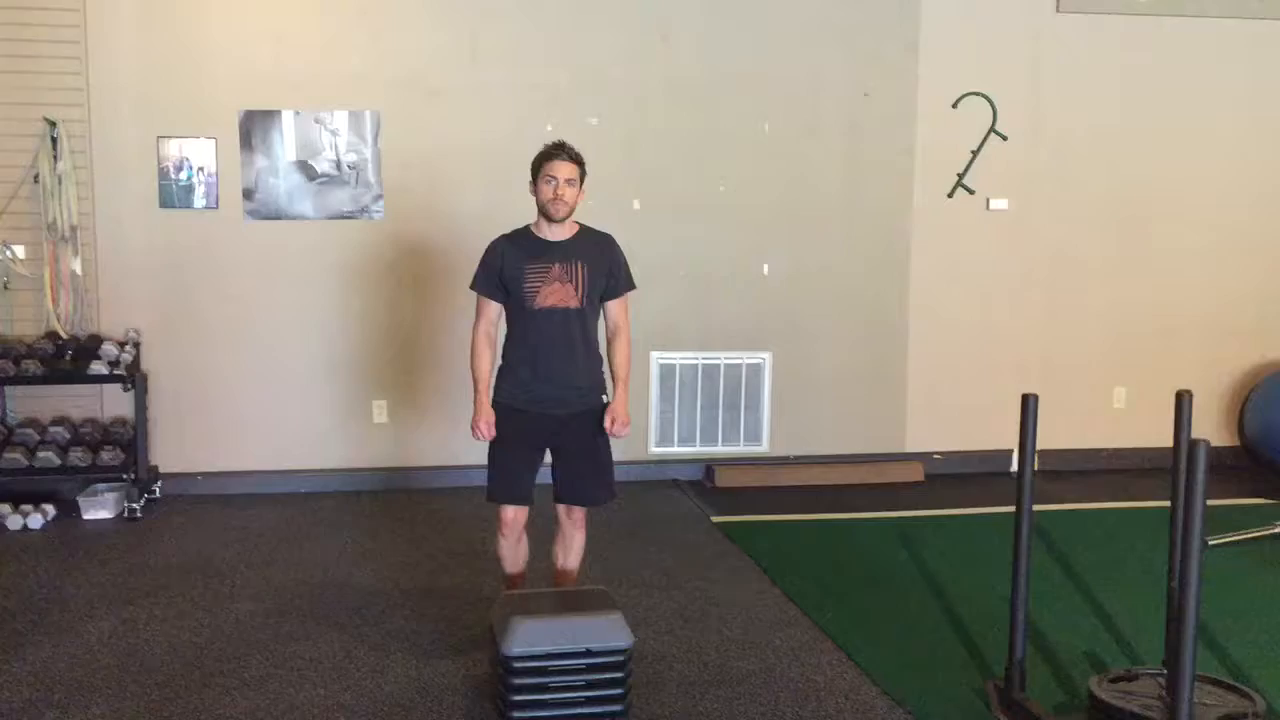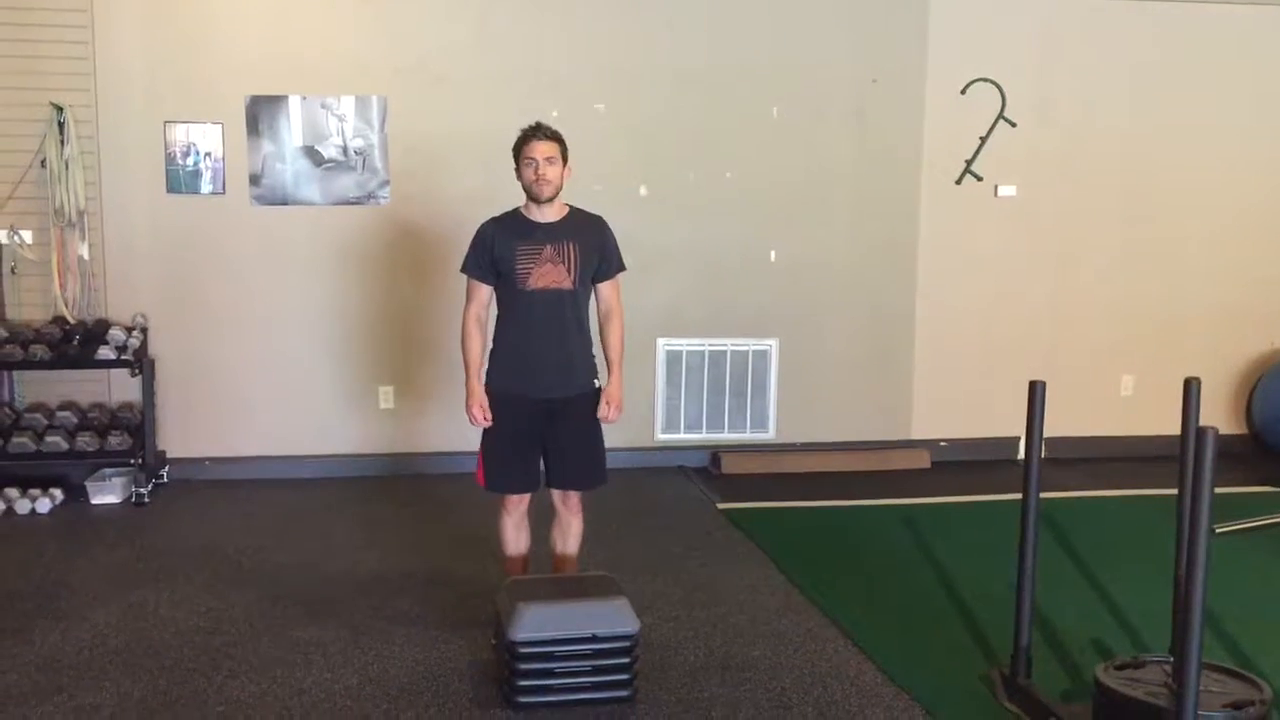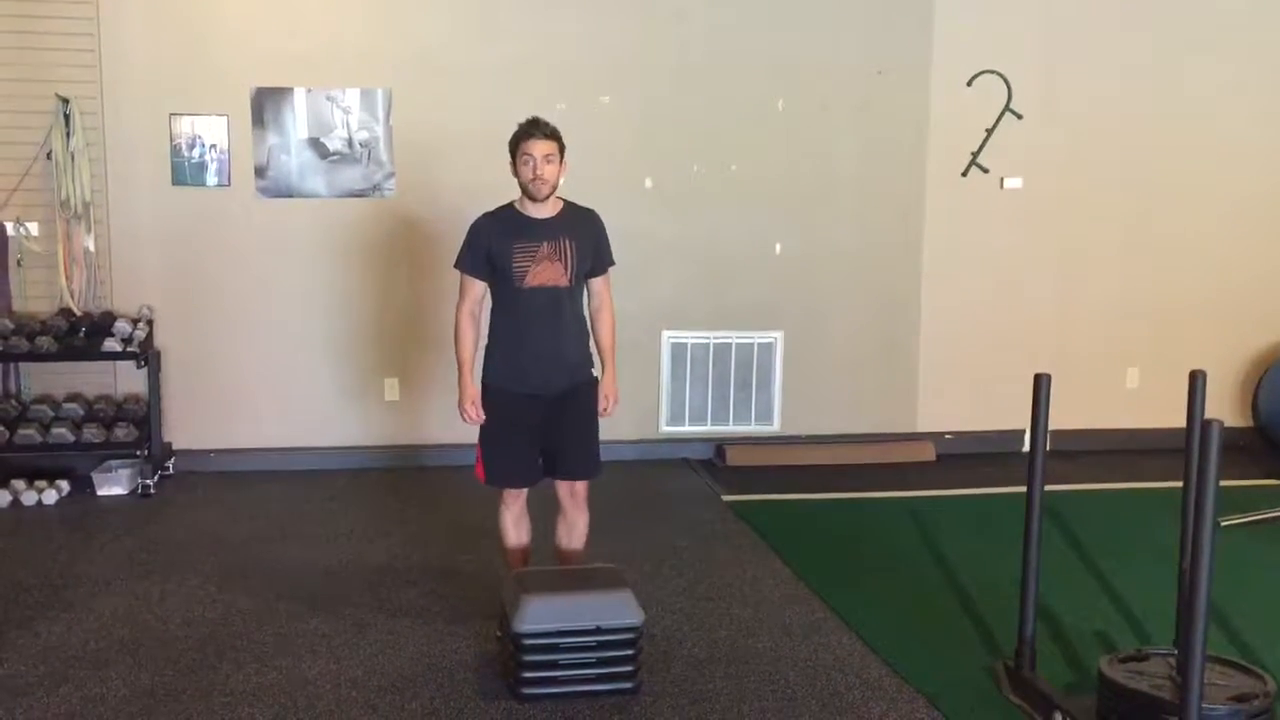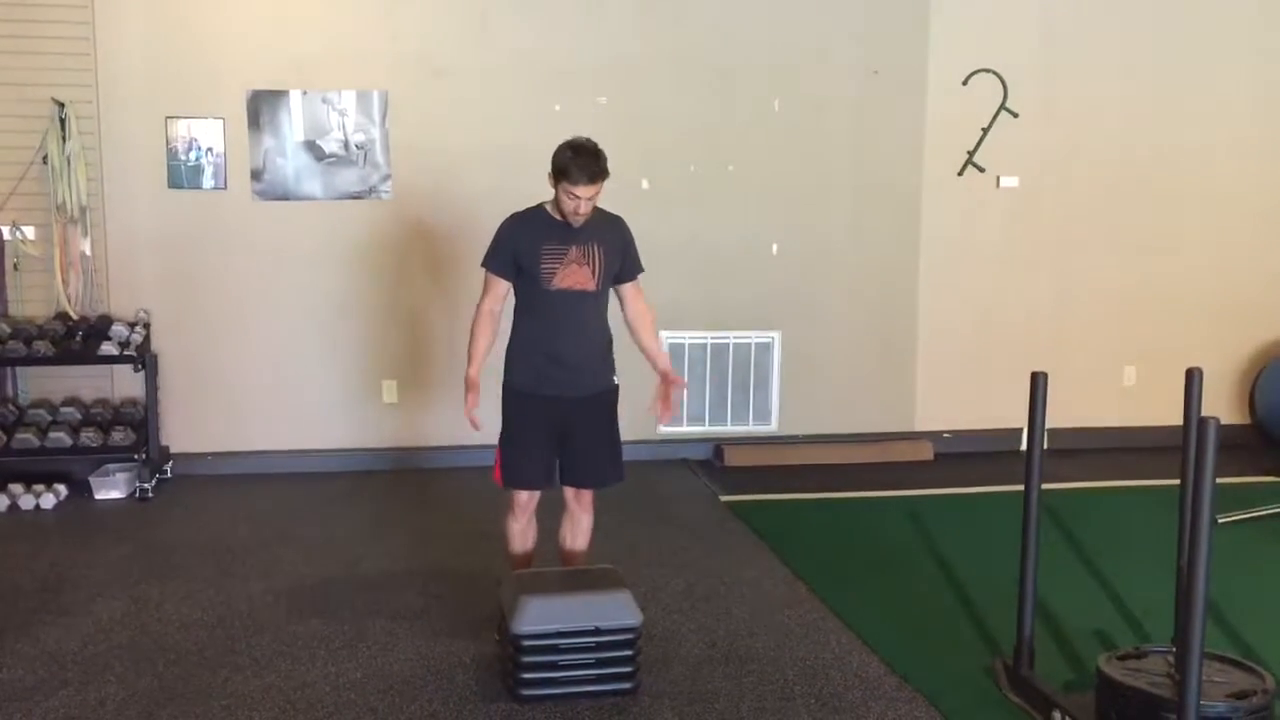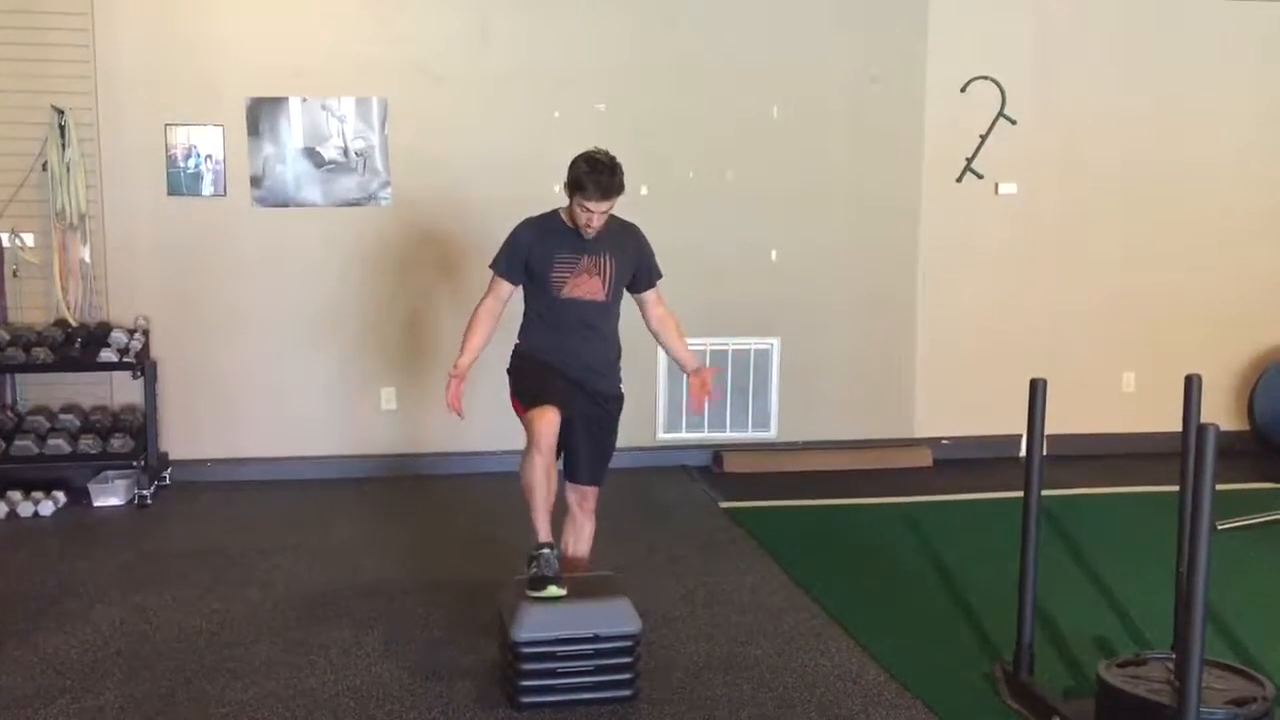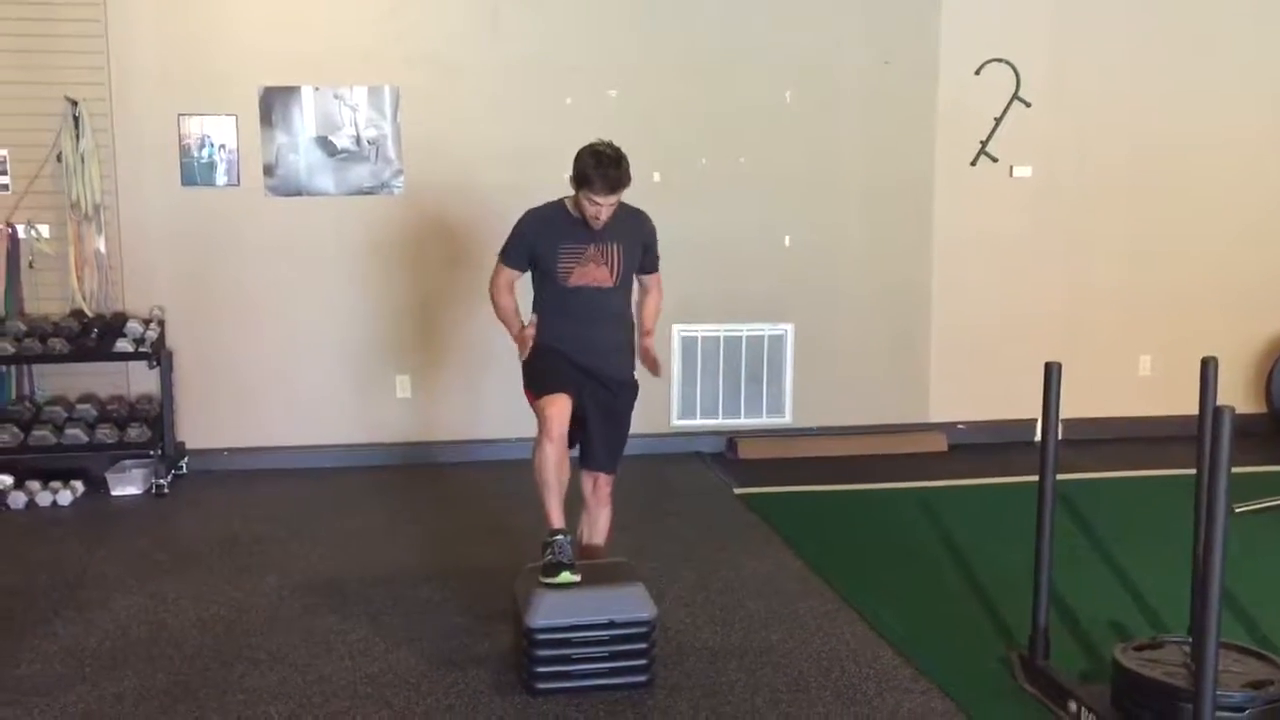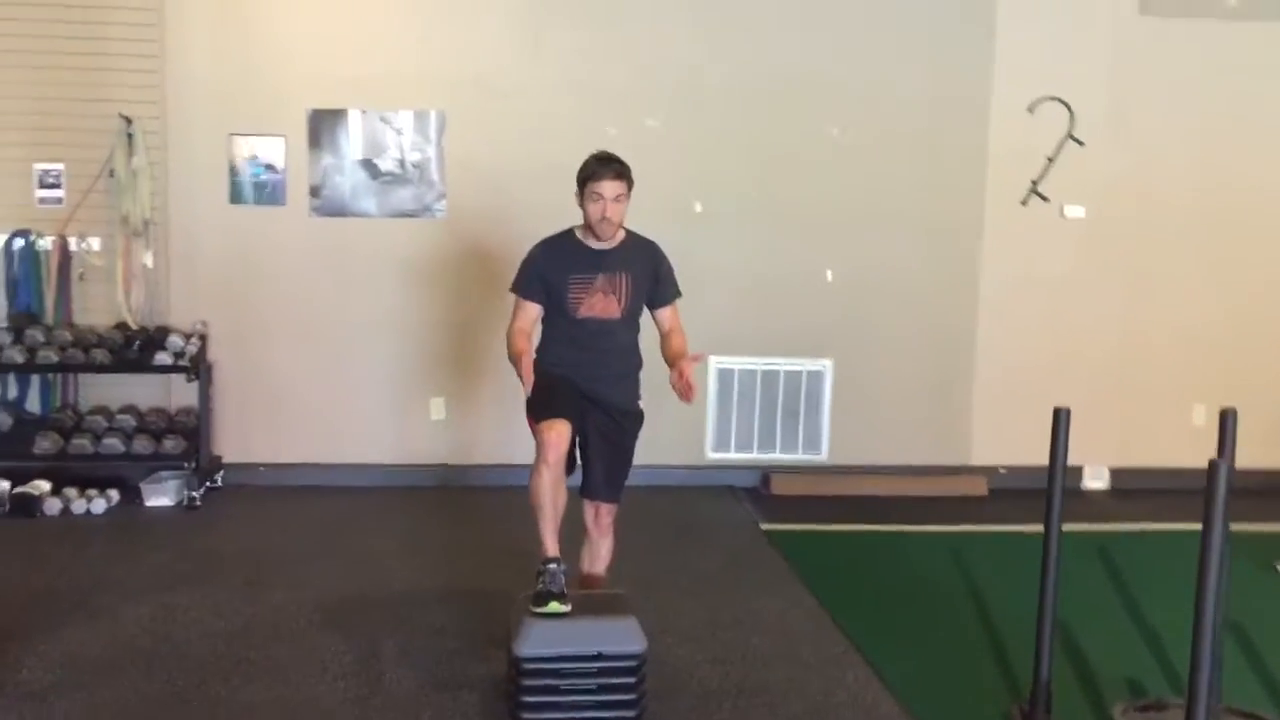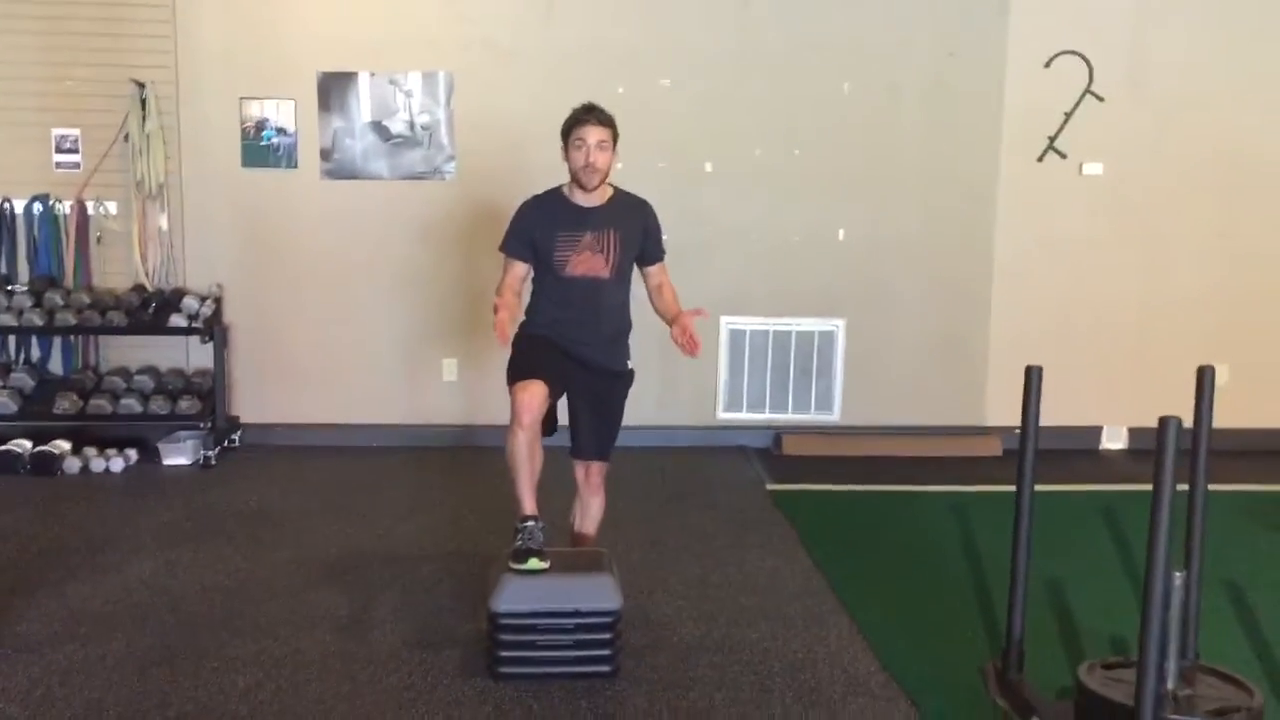
dt=0.7s
person 1, frame 1
left shoulder: (603, 250)
right shoulder: (504, 251)
left elbow: (618, 328)
right elbow: (484, 329)
left wrist: (620, 395)
right wrist: (481, 398)
left hip: (582, 407)
right hip: (518, 406)
left knee: (574, 515)
right knee: (511, 518)
person 1, frame 2
left shoulder: (593, 231)
right shoulder: (494, 234)
left elbow: (610, 309)
right elbow: (475, 313)
left wrist: (615, 378)
right wrist: (473, 384)
left hip: (575, 391)
right hip: (510, 392)
left knee: (569, 500)
right knee: (514, 500)
person 1, frame 3
left shoulder: (587, 225)
right shoulder: (489, 229)
left elbow: (601, 302)
right elbow: (468, 308)
left wrist: (609, 371)
right wrist: (466, 380)
left hip: (573, 385)
right hip: (508, 387)
left knee: (574, 492)
right knee: (513, 494)
person 1, frame 4
left shoulder: (614, 231)
right shoulder: (518, 230)
left elbow: (634, 304)
right elbow: (490, 306)
left wrist: (663, 368)
right wrist: (473, 373)
left hip: (593, 389)
right hip: (529, 388)
left knee: (581, 496)
right knee: (523, 499)
person 1, frame 5
left shoulder: (630, 240)
right shoulder: (531, 235)
left elbow: (654, 309)
right elbow: (493, 302)
left wrist: (691, 367)
right wrist: (463, 366)
left hip: (599, 380)
right hip: (539, 363)
left knee: (584, 499)
right knee: (544, 431)
left ankle: (571, 591)
right ankle: (543, 552)
person 1, frame 6
left shoulder: (639, 226)
right shoulder: (538, 224)
left elbow: (651, 286)
right elbow: (501, 282)
left wrist: (645, 336)
right wrist: (519, 331)
left hip: (613, 366)
right hip: (553, 352)
left knee: (599, 484)
right knee: (556, 418)
right ankle: (556, 540)
person 1, frame 7
left shoulder: (648, 257)
right shoulder: (548, 254)
left elbow: (670, 327)
right elbow: (522, 324)
left wrist: (678, 362)
right wrist: (523, 359)
left hip: (617, 394)
right hip: (559, 378)
left knee: (602, 513)
right knee: (552, 444)
right ankle: (550, 568)
person 1, frame 8
left shoulder: (637, 214)
right shoulder: (536, 212)
left elbow: (657, 282)
right elbow: (512, 282)
left wrist: (676, 318)
right wrist: (504, 310)
left hip: (606, 356)
right hip: (544, 339)
left knee: (591, 473)
right knee: (526, 406)
right ankle: (529, 526)
